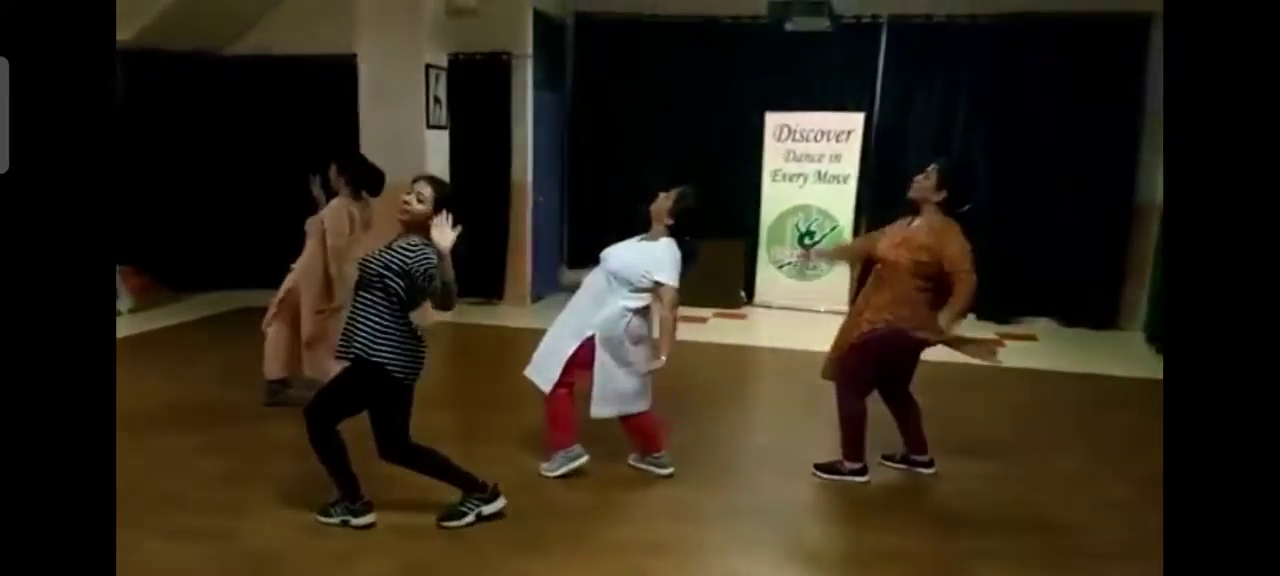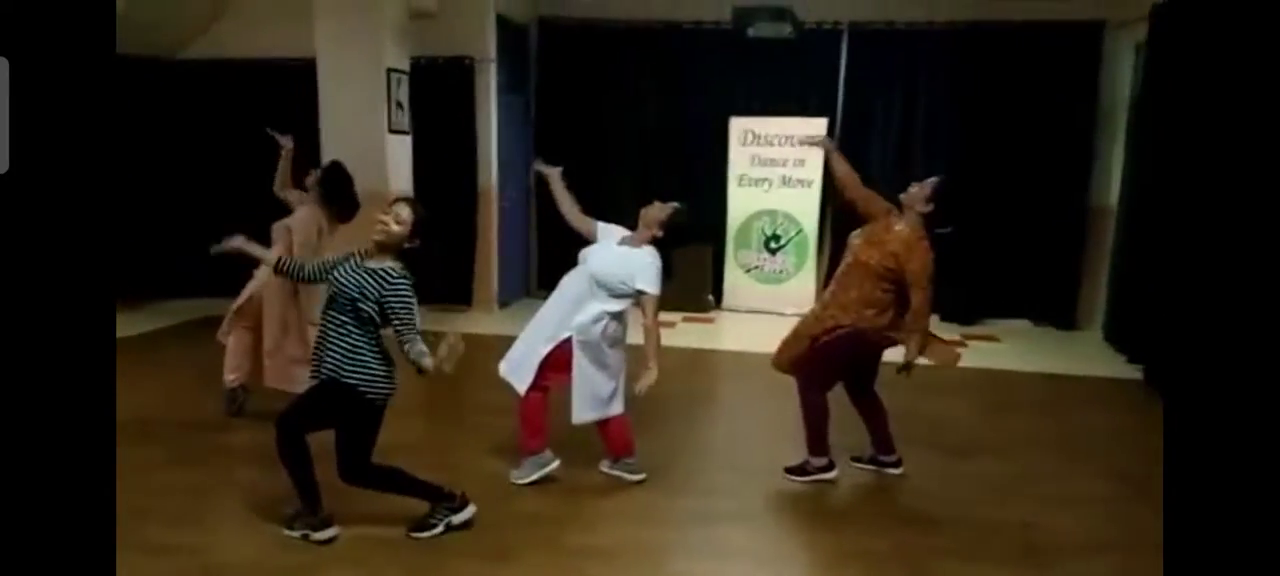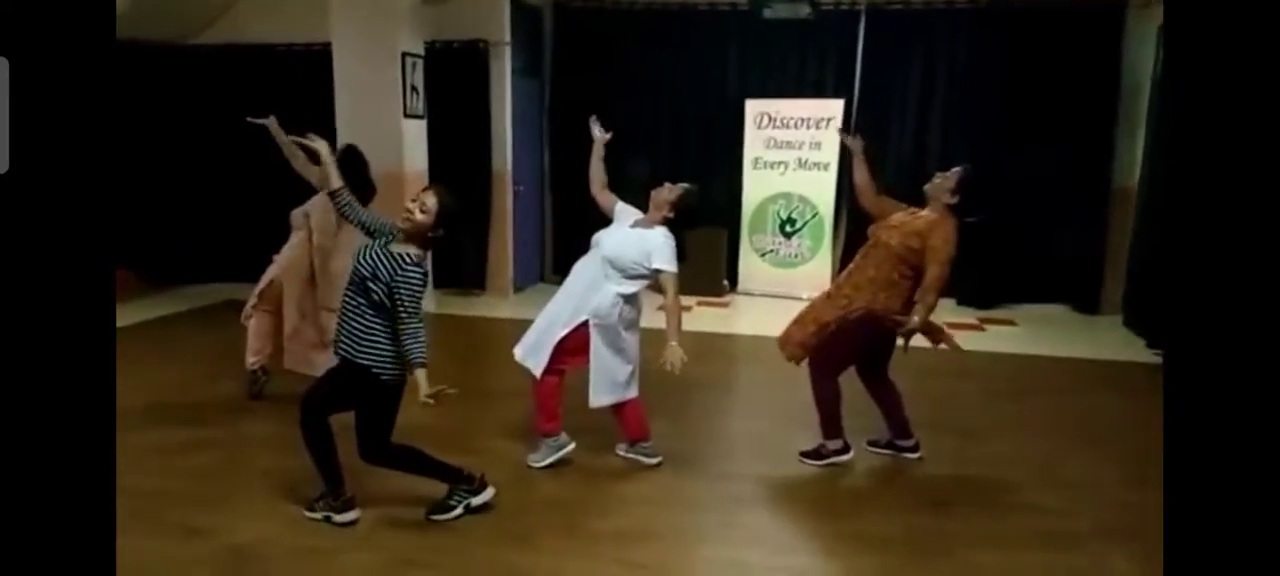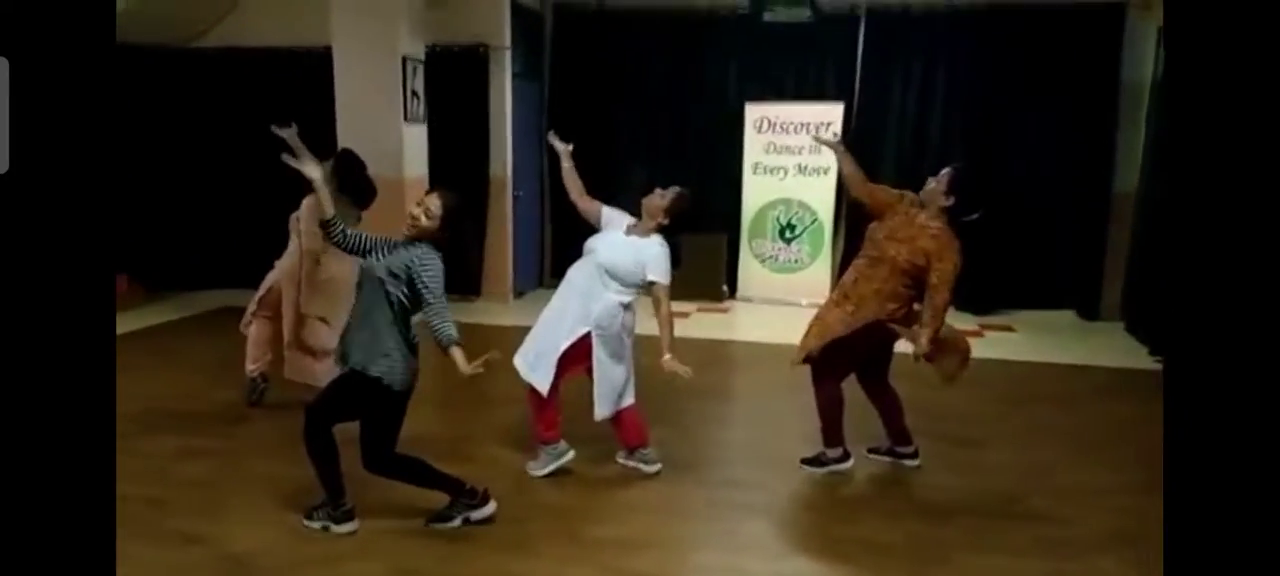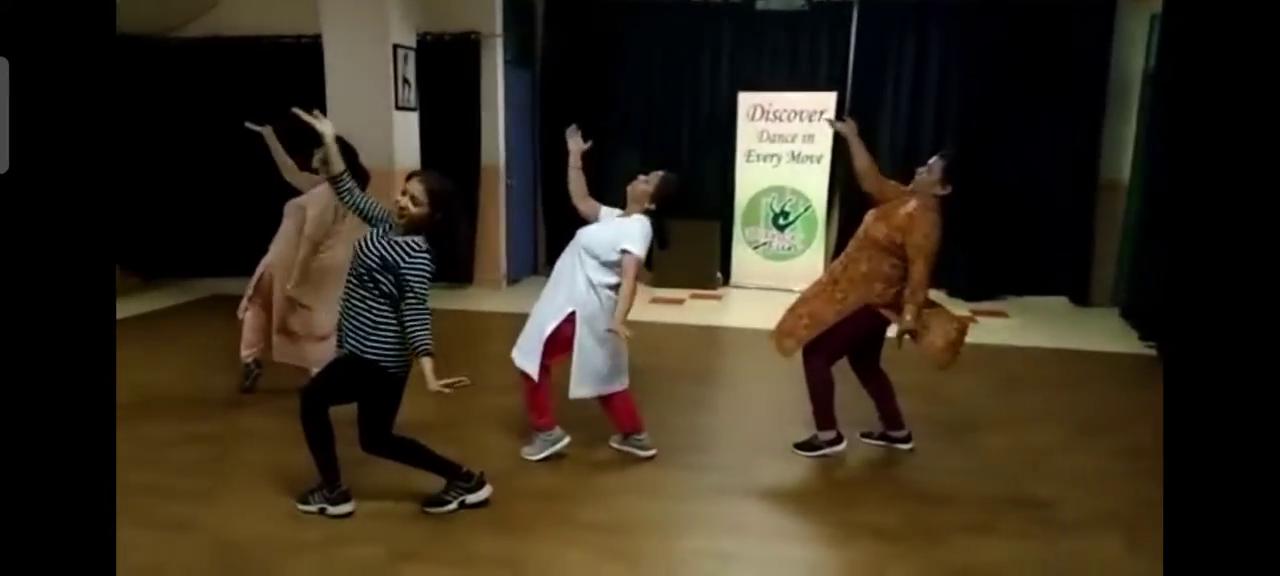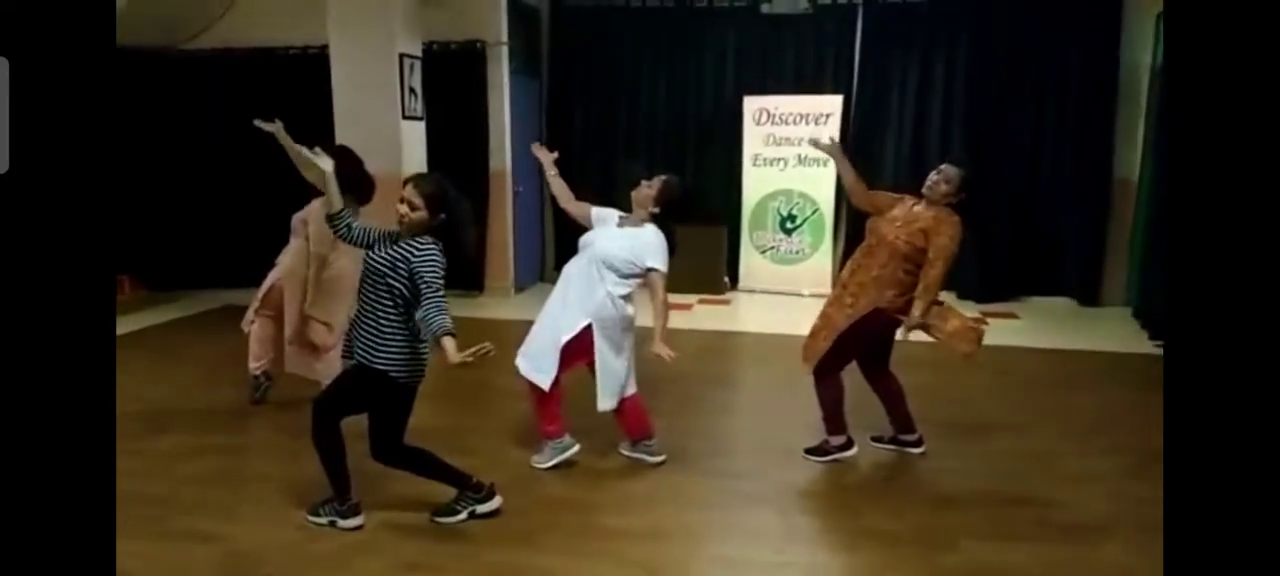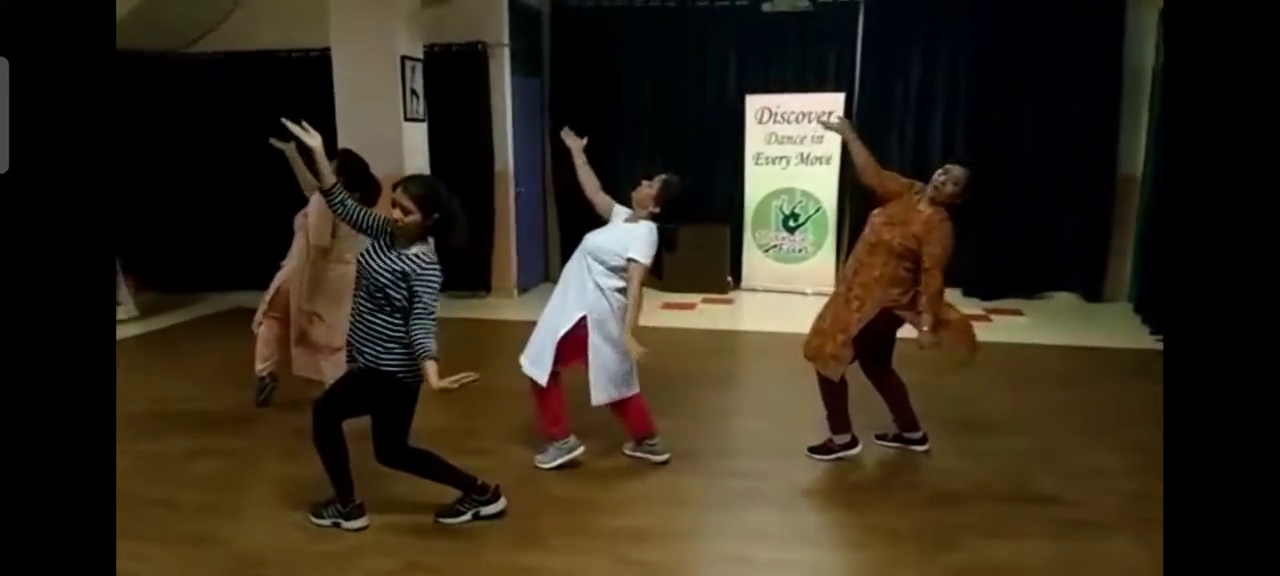
dt=0.4s
person 1, frame 1
left shoulder: (420, 254)
right shoulder: (399, 246)
left elbow: (444, 299)
left wrist: (443, 254)
left hip: (383, 359)
right hip: (383, 358)
left knee: (319, 416)
right knee: (395, 446)
left ankle: (353, 503)
right ankle: (480, 492)
person 1, frame 2
left shoulder: (395, 281)
right shoulder: (355, 260)
left elbow: (409, 336)
right elbow: (305, 271)
left wrist: (428, 362)
right wrist: (250, 248)
left hip: (357, 381)
right hip: (345, 377)
left knee: (289, 426)
right knee: (356, 469)
left ankle: (314, 517)
right ankle: (448, 501)
person 1, frame 3
left shoulder: (409, 266)
right shoulder: (390, 235)
left elbow: (411, 323)
right elbow: (349, 210)
left wrist: (421, 379)
right wrist: (326, 158)
left hip: (375, 363)
right hip: (369, 359)
left knee: (313, 407)
right knee: (377, 448)
left ankle: (337, 498)
right ankle: (466, 483)
person 1, frame 4
left shoulder: (425, 257)
right shoulder: (390, 246)
left elbow: (436, 310)
right elbow: (338, 236)
left wrist: (460, 360)
right wrist: (318, 181)
left hip: (381, 370)
right hip: (373, 367)
left knee: (317, 416)
right knee: (379, 457)
left ankle: (337, 509)
right ankle: (469, 497)
person 1, frame 5
left shoulder: (416, 252)
right shoulder: (388, 224)
left elbow: (417, 313)
right elbow: (349, 194)
left wrist: (428, 372)
right wrist: (328, 139)
left hip: (377, 355)
right hip: (371, 352)
left knee: (312, 399)
right knee: (377, 439)
left ankle: (333, 492)
right ankle: (465, 480)
person 1, frame 6
left shoulder: (426, 250)
right shoulder: (393, 238)
left elbow: (433, 303)
right elbow: (344, 229)
left wrist: (451, 351)
right wrist: (329, 174)
left hip: (388, 364)
right hip: (383, 362)
left knee: (324, 411)
right knee: (388, 448)
left ankle: (343, 505)
right ankle: (476, 491)
person 1, frame 7
left shoulder: (424, 263)
right shoulder: (386, 233)
left elbow: (422, 321)
right elbow: (342, 207)
left wrist: (433, 374)
right wrist: (318, 153)
left hip: (391, 367)
right hip: (376, 362)
left knee: (325, 413)
right knee: (392, 450)
left ankle: (346, 506)
right ankle: (479, 493)
person 2, frame 1
left shoulder: (945, 231)
right shoulder: (906, 224)
left elbow: (966, 279)
right elbow: (869, 244)
left wrist: (948, 317)
right wrist: (826, 252)
left hip: (898, 327)
right hip: (881, 321)
left knee: (850, 383)
right knee: (894, 388)
left ankle: (853, 464)
right ankle: (919, 455)
person 2, frame 2
left shoulder: (914, 243)
right shoulder: (887, 219)
left elbow: (920, 297)
right elbow: (853, 187)
left wrist: (914, 345)
right wrist: (832, 152)
left hip: (859, 326)
right hip: (854, 322)
left knee: (810, 381)
right knee: (860, 388)
left ankle: (819, 462)
right ankle: (886, 456)
person 2, frame 3
left shoulder: (941, 225)
right shoulder: (909, 215)
left elbow: (937, 273)
right elbow: (869, 199)
left wrist: (920, 315)
right wrist: (858, 155)
left hip: (875, 311)
right hip: (869, 307)
left knee: (821, 364)
right knee: (873, 374)
left ankle: (834, 445)
right ankle: (904, 440)
person 2, frame 4
left shoulder: (942, 241)
right shoulder: (904, 206)
left elbow: (939, 293)
right elbow: (861, 188)
left wrist: (926, 336)
right wrist: (839, 150)
left hip: (875, 318)
right hip: (858, 310)
left knee: (824, 371)
right knee: (874, 380)
left ankle: (835, 452)
right ankle: (903, 447)
person 2, frame 5
left shoulder: (923, 216)
right shoulder: (906, 200)
left elbow: (919, 268)
right elbow: (871, 180)
left wrist: (910, 315)
right wrist: (852, 137)
left hip: (868, 303)
right hip: (862, 298)
left knee: (815, 355)
right knee: (866, 365)
left ankle: (828, 436)
right ankle: (897, 432)
person 2, frame 6
left shoulder: (945, 223)
right shoulder: (904, 204)
left elbow: (935, 270)
right elbow: (861, 196)
left wrist: (918, 311)
right wrist: (838, 156)
left hip: (878, 307)
right hip: (863, 301)
left knee: (824, 364)
right knee: (876, 370)
left ankle: (838, 441)
right ankle: (908, 436)
person 2, frame 7
left shoulder: (937, 224)
right shoulder: (909, 194)
left elbow: (932, 277)
right elbow: (872, 174)
left wrist: (927, 324)
right wrist: (848, 134)
left hip: (880, 305)
right hip: (864, 298)
left knee: (827, 359)
right knee: (877, 367)
left ankle: (842, 439)
right ankle: (911, 433)
person 3, frame 1
left shoulder: (665, 253)
right shoulder: (646, 241)
left elbow: (668, 307)
left wrist: (663, 354)
right wrist: (581, 276)
left hip: (606, 329)
right hip: (595, 321)
left knee: (557, 378)
right knee: (627, 393)
left ankle: (566, 448)
right ankle: (653, 454)
person 3, frame 2
left shoulder: (647, 261)
right shoulder: (615, 235)
left elbow: (650, 317)
right elbow: (576, 218)
left wrist: (652, 365)
right wrist: (554, 180)
left hip: (582, 333)
right hip: (568, 321)
left knee: (531, 382)
right knee: (602, 396)
left ankle: (537, 455)
right ankle: (623, 459)
person 3, frame 3
left shoulder: (660, 241)
right shoulder: (629, 217)
left elbow: (671, 295)
right elbow: (598, 190)
left wrist: (673, 343)
right wrist: (598, 145)
left hip: (597, 317)
right hip: (583, 308)
left knee: (545, 364)
right knee: (617, 379)
left ankle: (552, 438)
right ankle: (640, 443)
person 3, frame 4
left shoulder: (655, 249)
right shoulder: (619, 222)
left elbow: (662, 304)
right elbow: (580, 198)
left wrist: (667, 354)
right wrist: (564, 156)
left hip: (595, 325)
right hip: (574, 314)
left knee: (541, 374)
right knee: (614, 387)
left ankle: (552, 446)
right ankle: (639, 450)
person 3, frame 5
left shoulder: (638, 227)
right shoulder: (614, 217)
left elbow: (629, 276)
right elbow: (580, 200)
left wrist: (618, 319)
right wrist: (575, 155)
left hip: (582, 308)
right hip: (573, 303)
left knee: (532, 361)
right knee: (605, 374)
left ankle: (547, 432)
right ankle: (634, 435)
person 3, frame 6
left shoulder: (652, 239)
right shoulder: (611, 219)
left elbow: (659, 293)
right elbow: (569, 204)
left wrist: (658, 339)
right wrist: (548, 165)
left hip: (593, 319)
right hip: (574, 309)
left knee: (540, 368)
right knee: (615, 381)
left ankle: (557, 440)
right ankle: (644, 442)
person 3, frame 7
left shoulder: (644, 232)
right shoulder: (622, 218)
left elbow: (635, 284)
right elbow: (593, 192)
left wrist: (629, 333)
right wrist: (577, 152)
left hip: (589, 314)
right hip: (580, 308)
left knee: (543, 368)
right knee: (615, 380)
left ankle: (561, 441)
right ankle: (647, 441)
person 4, frame 1
left shoulder: (339, 207)
right shoulder: (361, 207)
left elbow: (337, 250)
left wrist: (338, 295)
right wrist: (321, 199)
left hip: (315, 277)
right hip: (343, 282)
left knee: (282, 322)
right knee: (335, 336)
left ankle: (277, 384)
person 4, frame 2
left shoulder: (307, 216)
right shoulder: (317, 210)
right elbow: (281, 189)
left wrist: (305, 309)
right wrist: (286, 153)
left hip: (277, 285)
left knee: (242, 327)
right knee: (300, 346)
left ankle: (235, 388)
person 4, frame 3
left shoulder: (324, 203)
left elbow: (322, 250)
right elbow: (298, 161)
left wrist: (325, 296)
right wrist: (274, 129)
left hip: (299, 270)
left knee: (263, 311)
right knee: (322, 329)
left ankle: (256, 370)
person 4, frame 4
left shoulder: (314, 205)
right shoulder: (349, 203)
left elbow: (310, 253)
left wrist: (306, 300)
right wrist: (295, 143)
left hip: (299, 277)
right hip: (339, 280)
left knee: (263, 317)
right knee: (326, 334)
left ankle: (256, 377)
person 4, frame 5
left shoulder: (323, 195)
right shoulder: (322, 187)
left elbow: (310, 242)
right elbow: (291, 173)
left wrist: (294, 282)
right wrist: (269, 136)
left hip: (298, 268)
right hip: (328, 270)
left knee: (258, 306)
right knee: (318, 322)
left ankle: (251, 362)
person 4, frame 6
left shoulder: (321, 208)
right shoulder: (345, 198)
left elbow: (318, 257)
right elbow: (308, 170)
left wrist: (310, 300)
right wrist: (281, 135)
left hip: (300, 277)
right hip: (340, 282)
left knee: (265, 316)
right knee: (328, 334)
left ankle: (260, 375)
person 4, frame 7
left shoulder: (322, 204)
left elbow: (317, 252)
right elbow: (311, 188)
left wrist: (307, 295)
right wrist: (291, 154)
left hip: (313, 280)
right hip: (342, 281)
left knee: (272, 318)
right knee: (332, 336)
left ankle: (265, 376)
